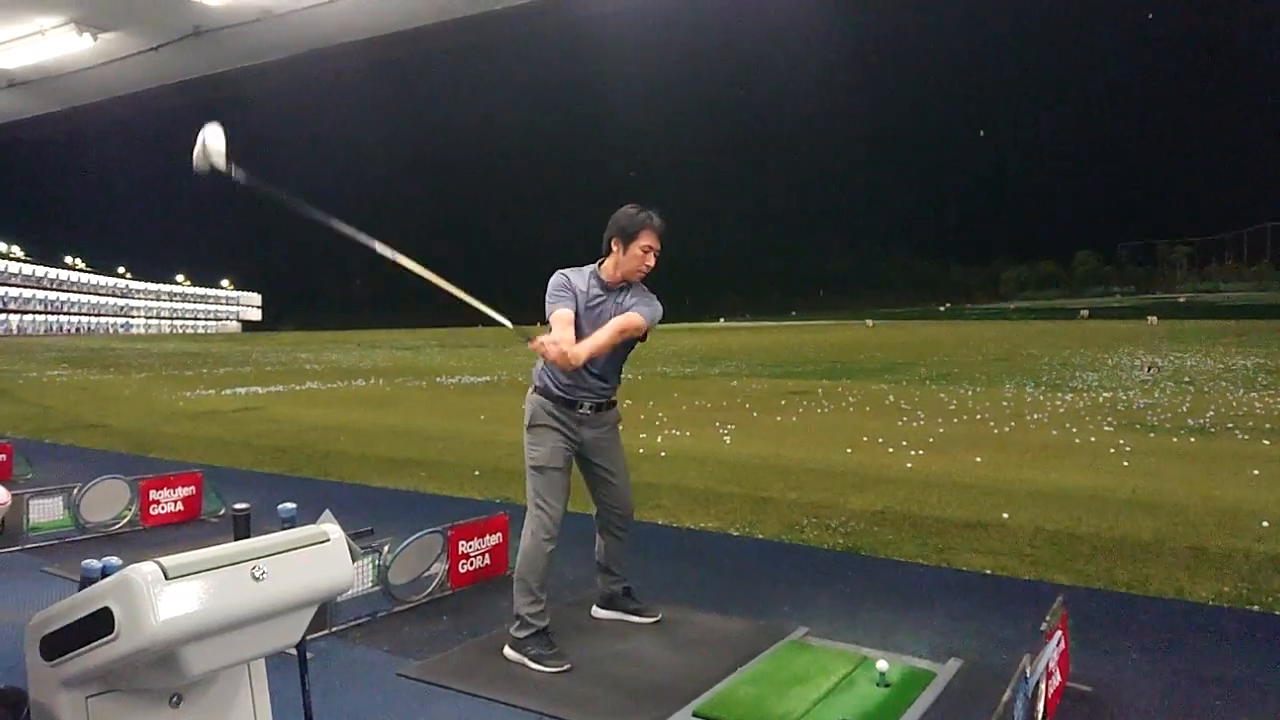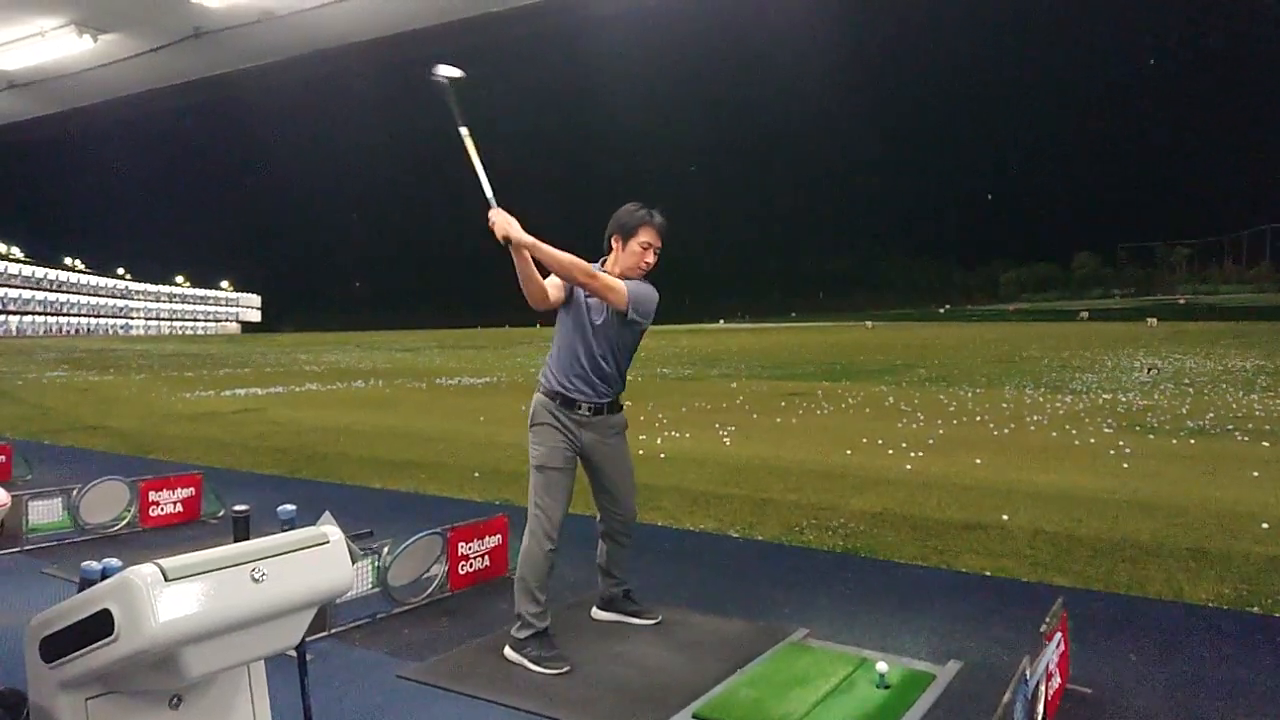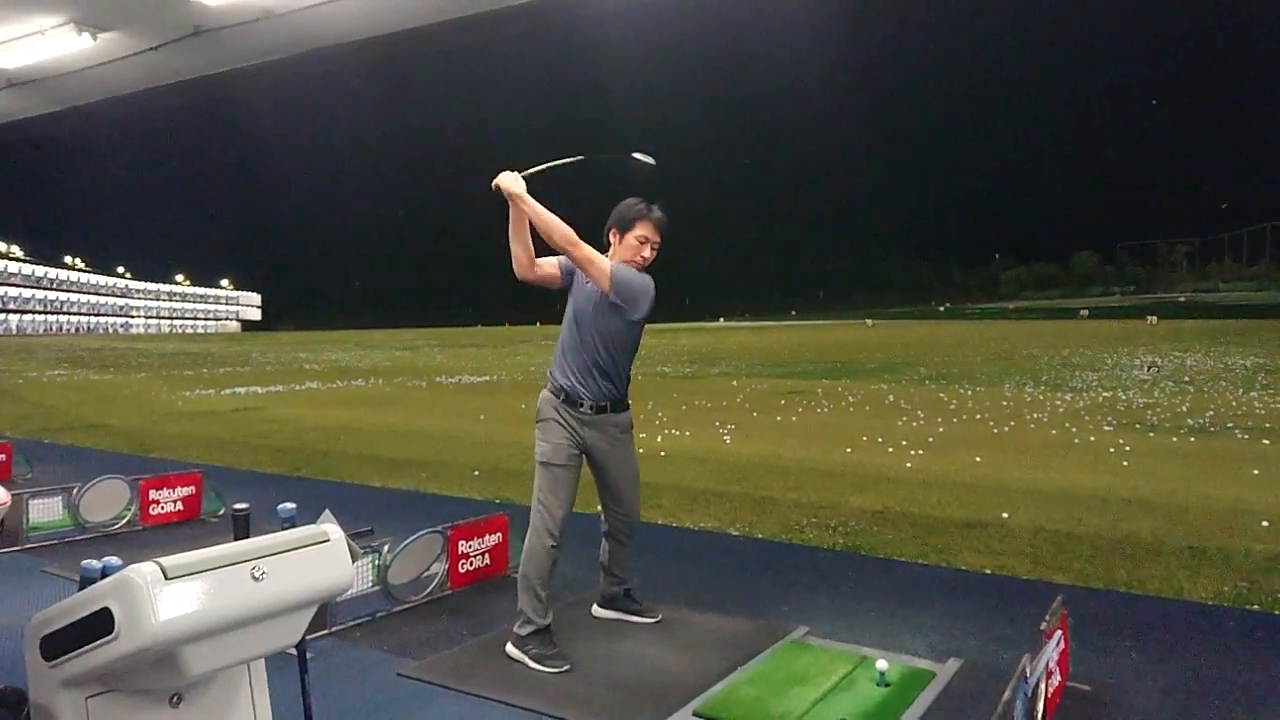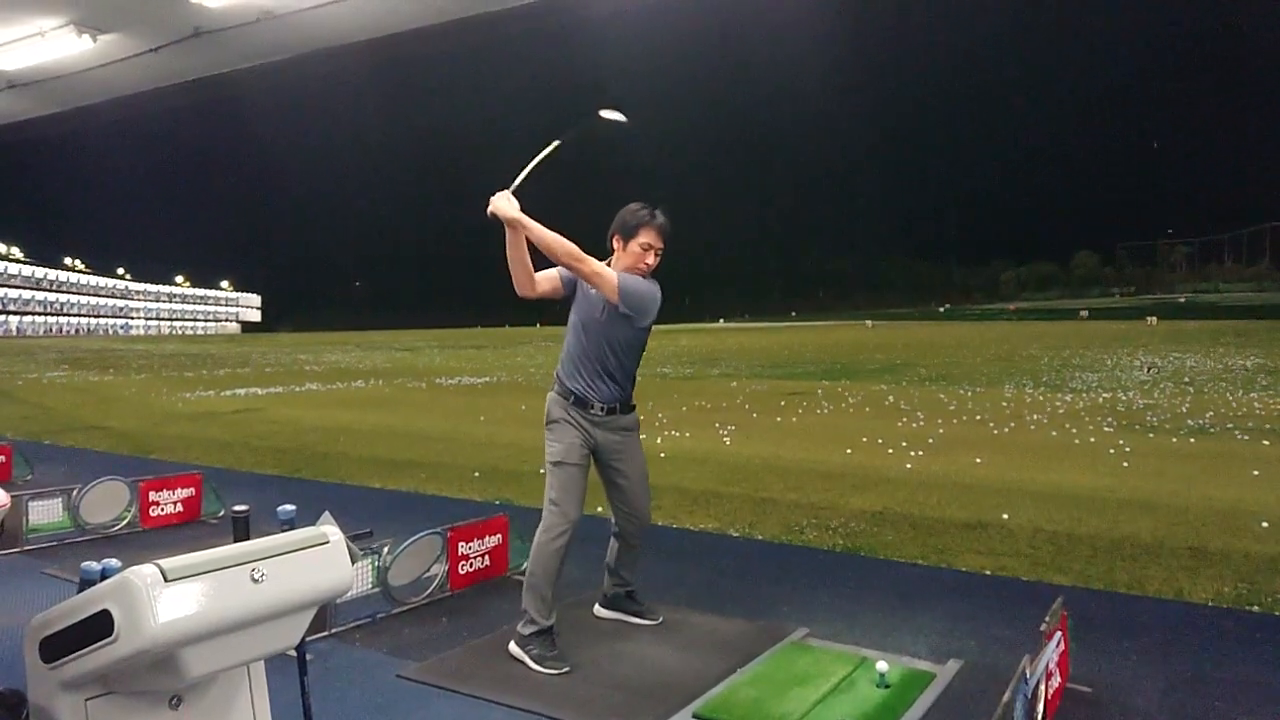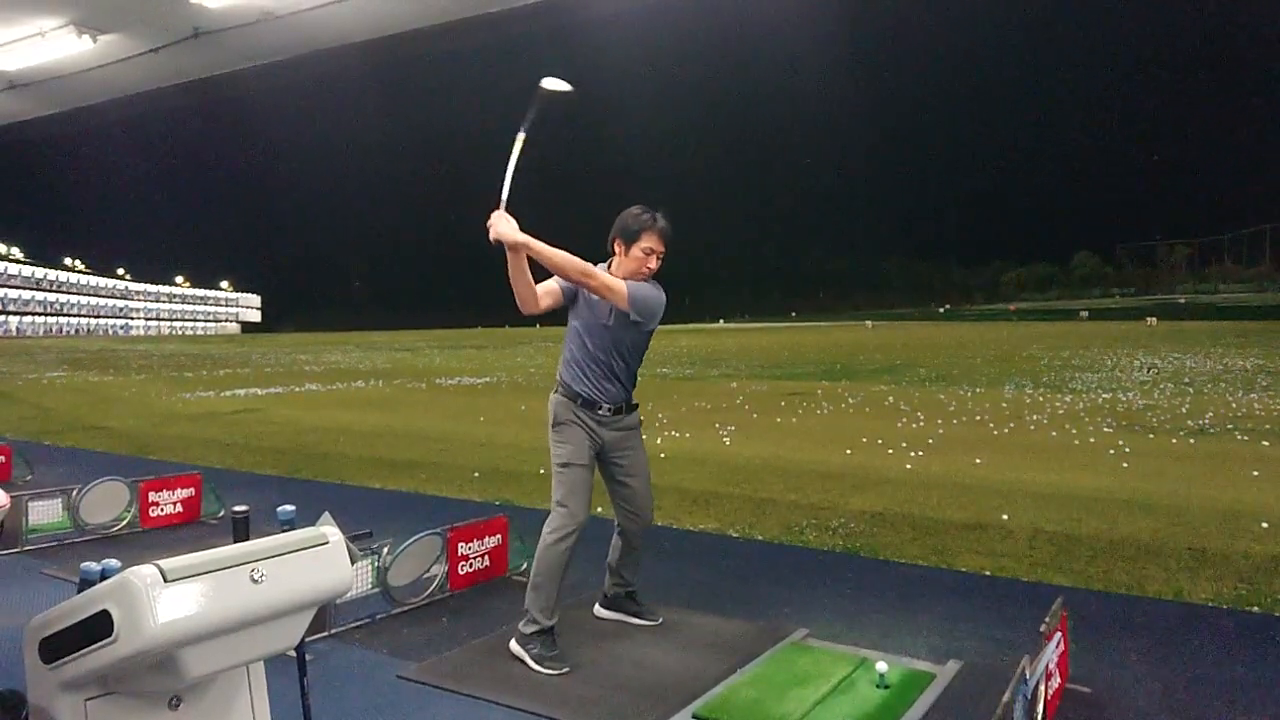
dt=0.5s
person 1, frame 1
left shoulder: (647, 304)
right shoulder: (566, 281)
left elbow: (618, 329)
right elbow: (562, 330)
left wrist: (577, 355)
right wrist: (559, 347)
left hip: (601, 415)
right hip: (552, 411)
left knee: (618, 510)
right knee: (545, 520)
left ankle: (612, 596)
right ankle: (525, 633)
person 1, frame 2
left shoulder: (645, 297)
right shoulder: (570, 282)
left elbow: (587, 277)
right elbow: (541, 298)
left wrist: (525, 239)
right wrist: (517, 249)
left hip: (606, 419)
right hip: (555, 413)
left knee: (621, 515)
right knee: (545, 523)
left ankle: (612, 598)
right ankle: (526, 635)
person 1, frame 3
left shoulder: (640, 288)
right shoulder: (581, 270)
left elbow: (570, 243)
right elbow: (527, 269)
left wrist: (522, 195)
right wrist: (514, 205)
left hip: (611, 419)
right hip: (561, 411)
left knee: (624, 514)
right knee: (548, 520)
left ankle: (613, 595)
right ankle: (528, 632)
person 1, frame 4
left shoulder: (647, 294)
right shoulder: (582, 277)
left elbow: (577, 260)
right elbow: (529, 287)
left wrist: (519, 217)
right wrist: (511, 228)
left hip: (619, 420)
right hip: (570, 413)
left knee: (635, 515)
right knee: (561, 516)
left ankle: (616, 596)
right ankle: (531, 632)
person 1, frame 5
left shoulder: (651, 297)
right shoulder: (580, 278)
left elbow: (587, 278)
right elbow: (531, 303)
left wrist: (522, 239)
right wrist: (512, 248)
left hip: (622, 420)
right hip: (575, 414)
left knee: (638, 514)
right knee: (569, 516)
left ankle: (617, 596)
right ankle: (532, 631)
